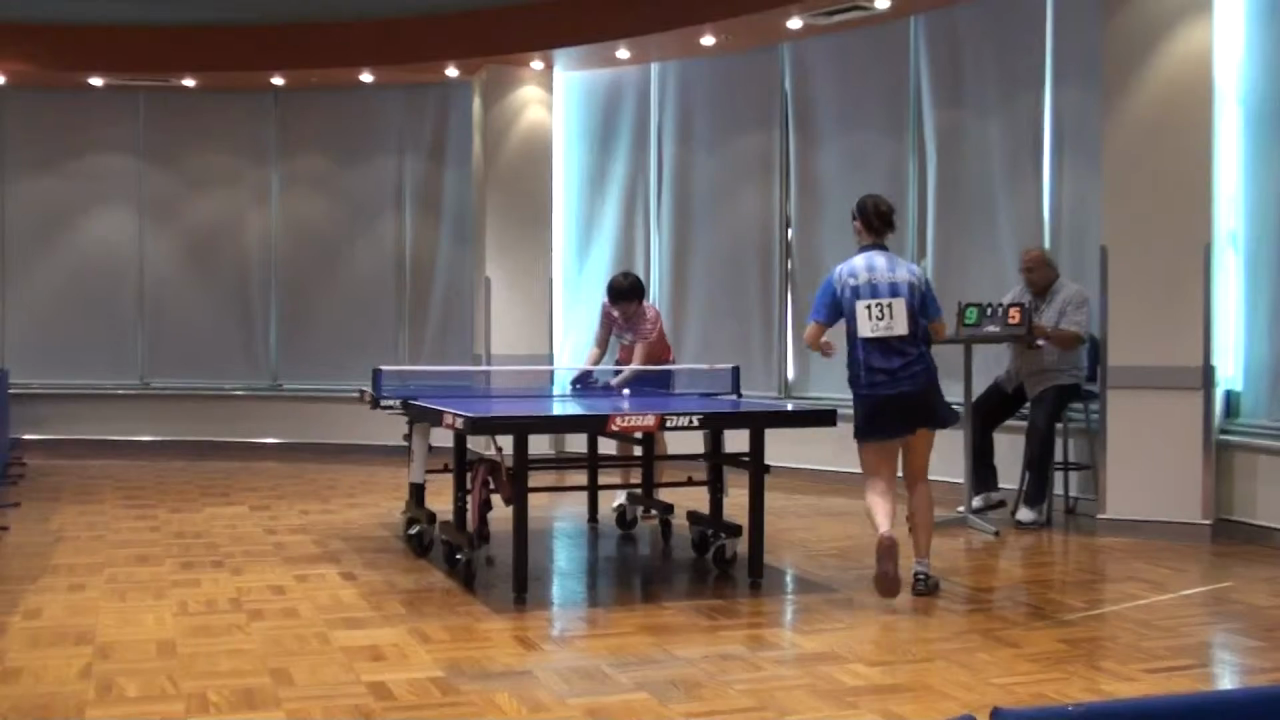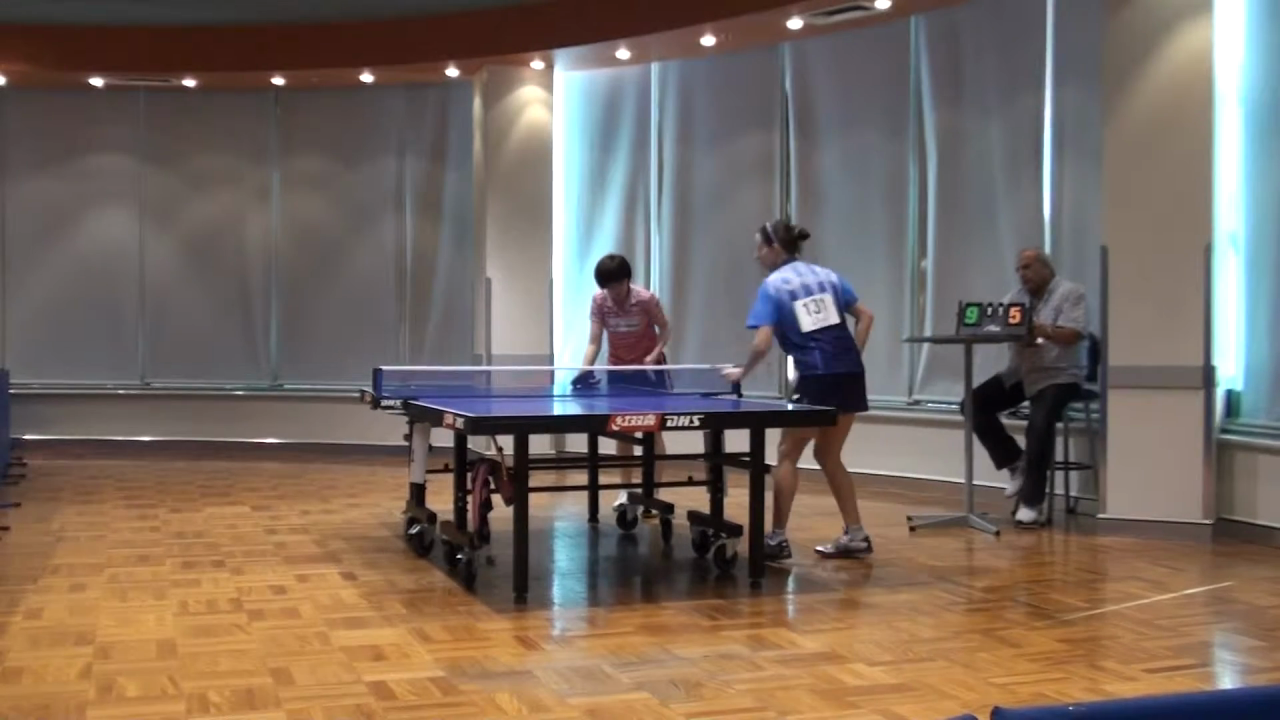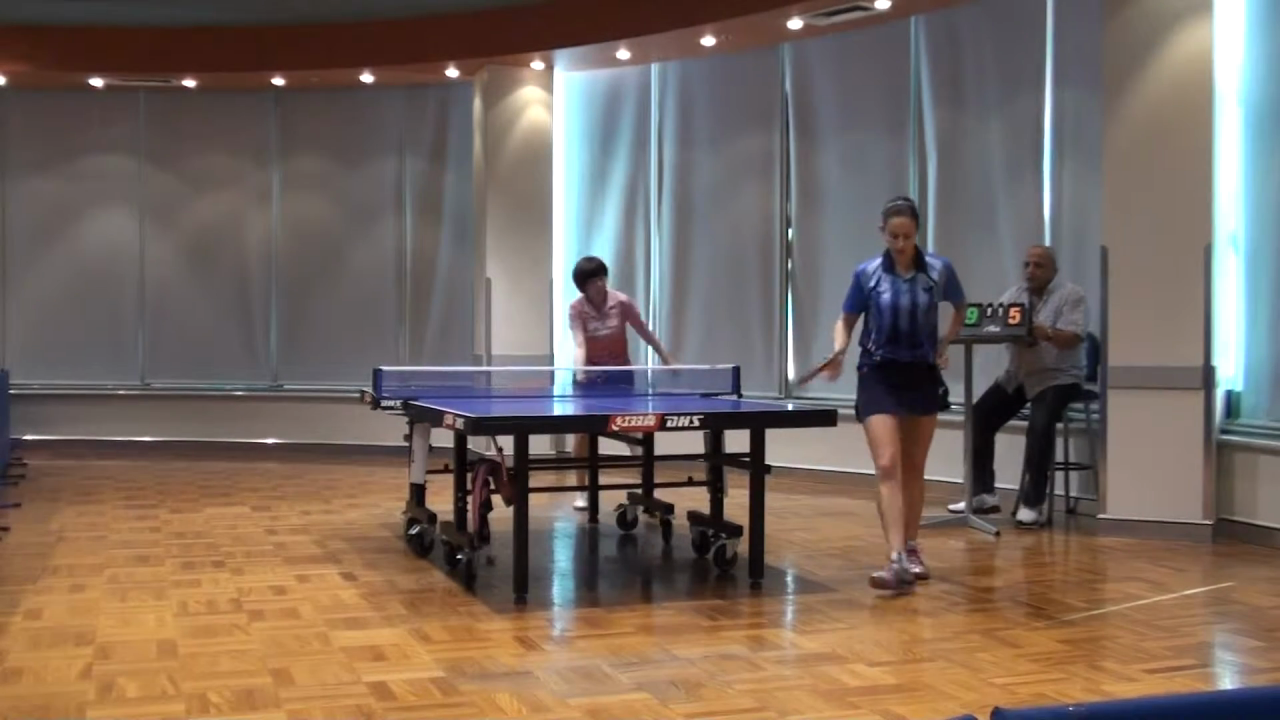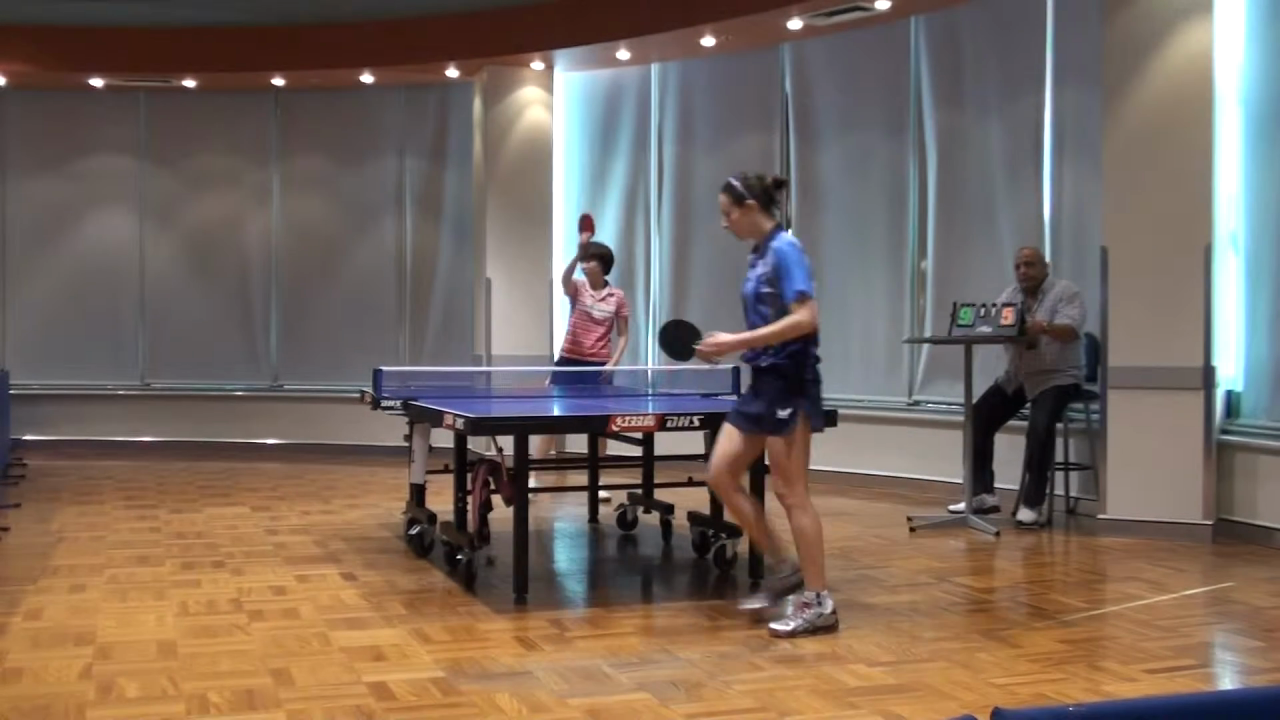
dt=1s
person 1, frame 1
left shoulder: (841, 275)
right shoulder: (913, 274)
left elbow: (810, 338)
right elbow: (938, 332)
left wrist: (824, 346)
left hip: (873, 392)
right hip: (919, 389)
left knee: (877, 486)
right knee: (917, 479)
left ankle: (886, 538)
right ankle: (923, 568)
person 1, frame 2
left shoulder: (772, 286)
right shoulder: (827, 275)
left elbow: (762, 342)
right elbow: (865, 316)
left wrist: (743, 371)
right wrist: (852, 356)
left hip: (818, 376)
right hip: (848, 373)
left knee: (786, 457)
right knee: (827, 456)
left ankle: (777, 539)
right ankle: (856, 535)
person 1, frame 3
left shoulder: (940, 271)
right shoulder: (867, 274)
left elbow: (958, 310)
right elbow: (845, 321)
left wrist: (946, 344)
right wrist: (837, 358)
left hip: (923, 377)
right hip: (879, 377)
left knee: (914, 468)
right knee: (888, 467)
left ankle: (909, 548)
right ankle: (896, 562)
person 1, frame 4
left shoulder: (785, 248)
right shoulder: (761, 254)
left elbow: (805, 318)
left wrist: (740, 340)
right wrist: (732, 345)
left hip: (788, 384)
right hip: (765, 383)
left knee: (790, 493)
right knee: (720, 474)
left ankle: (816, 602)
right ankle: (781, 568)
person 2, frame 1
left shoulder: (1074, 295)
right shoulder: (1017, 294)
left elbow: (1075, 338)
left wrist: (1046, 332)
left hip: (1057, 378)
right hip: (1018, 376)
left knee: (1040, 425)
right knee: (977, 416)
left ankle: (1033, 504)
right ankle: (987, 492)
person 2, frame 2
left shoulder: (1071, 293)
right shoulder: (1016, 295)
left elbow: (1073, 334)
left wrist: (1046, 331)
left hip: (1058, 376)
right hip: (1019, 374)
left knee: (1039, 424)
right knee: (974, 404)
left ankle: (1032, 503)
right ankle: (1016, 463)
person 2, frame 3
left shoulder: (1072, 295)
right shoulder: (1013, 294)
left elbow: (1072, 338)
left wrist: (1047, 333)
left hip: (1057, 377)
right hip: (1017, 376)
left knee: (1040, 426)
right knee: (979, 417)
left ankle: (1032, 504)
right ankle: (983, 494)
person 2, frame 4
left shoulder: (1066, 292)
right shoulder: (1010, 295)
left elbow: (1069, 331)
left wrist: (1043, 327)
left hip: (1057, 378)
right hip: (1017, 377)
left knee: (1040, 427)
right knee: (978, 418)
left ankle: (1032, 504)
right ankle: (983, 494)
person 3, frame 1
left shoulder: (649, 316)
right shoulder: (608, 307)
left elbow: (637, 365)
right elbow: (600, 347)
left wrist: (613, 384)
left hip: (655, 368)
right hip: (625, 365)
left knee: (654, 430)
left ankle: (654, 493)
right ankle: (625, 489)
person 3, frame 2
left shoulder: (646, 299)
right shoulder: (598, 301)
left elbow: (664, 328)
right elbow: (594, 342)
left wrist: (656, 354)
right wrist: (584, 370)
left hip: (648, 369)
right hip: (618, 369)
left ankle: (654, 492)
right ankle: (626, 490)
person 3, frame 3
left shoulder: (623, 302)
right shoulder: (577, 309)
left elbow: (645, 333)
right elbow: (580, 346)
left wrist: (667, 361)
right wrist: (580, 373)
left hip: (620, 374)
right hip: (592, 374)
right knee: (583, 433)
right ankle: (582, 490)
person 3, frame 4
left shoulder: (618, 298)
right shoulder: (577, 288)
left elbow: (623, 336)
right elbow: (567, 274)
left wrist: (613, 363)
right wrist: (581, 247)
left hip: (599, 367)
right hip: (570, 362)
right ankle: (533, 475)
